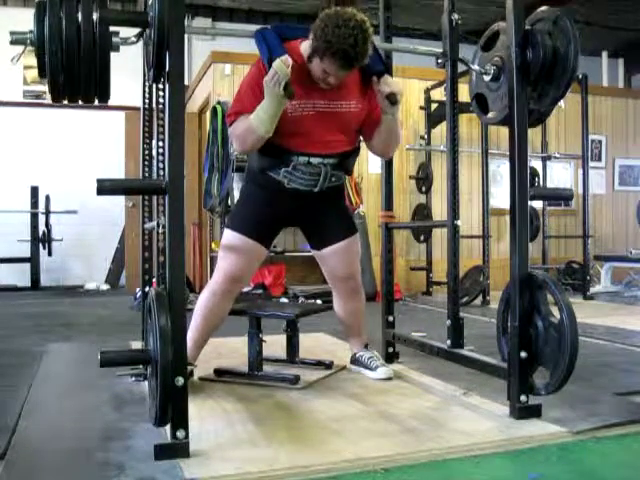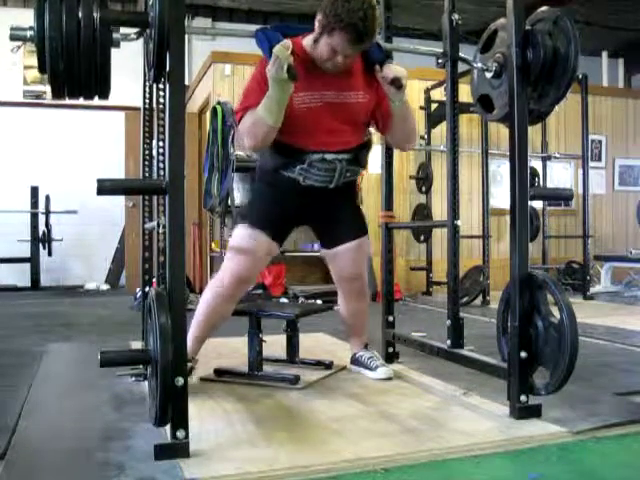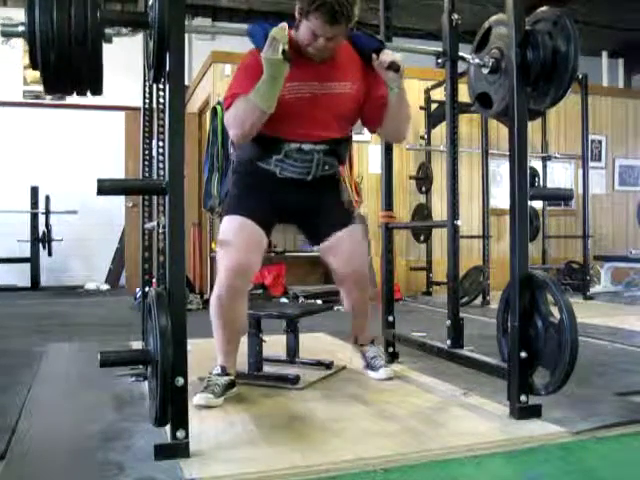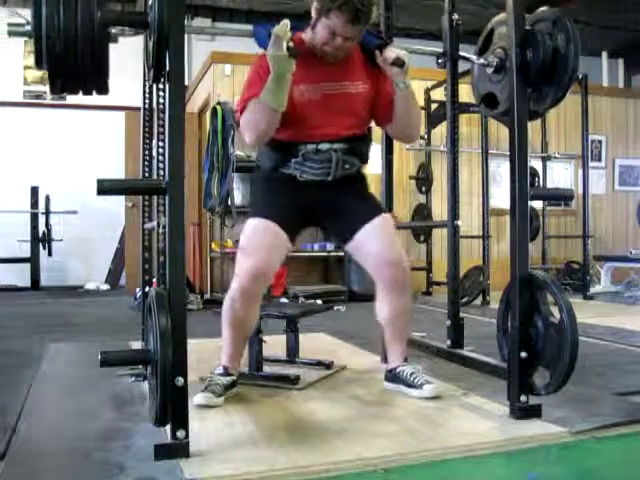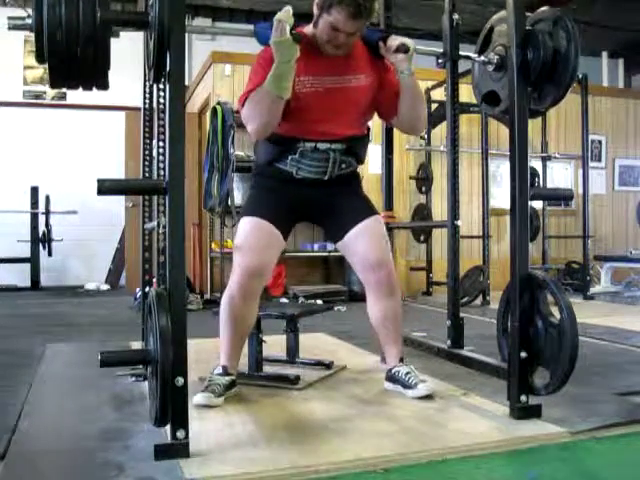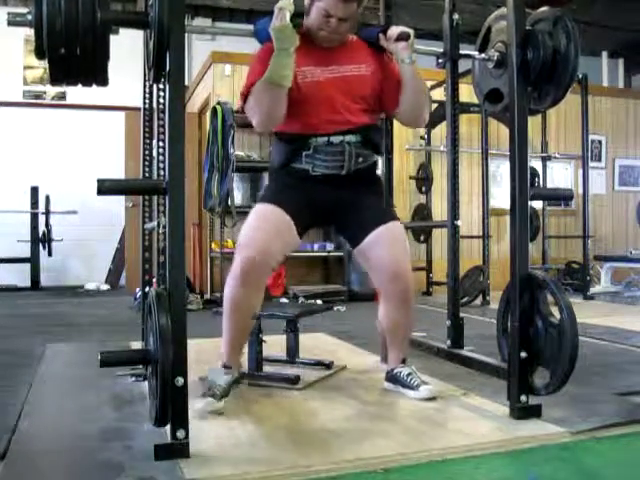
dt=0.4s
person 1, frame 1
left shoulder: (363, 82)
right shoulder: (272, 66)
left elbow: (384, 148)
right elbow: (240, 141)
left wrist: (390, 110)
right wrist: (273, 101)
left hip: (326, 194)
right hip: (269, 188)
left knee: (348, 279)
right knee: (226, 279)
left ankle: (360, 351)
right ankle: (183, 362)
person 1, frame 2
left shoulder: (371, 74)
right shoulder: (280, 62)
left elbow: (404, 141)
right elbow: (250, 140)
left wrist: (397, 97)
right wrist: (278, 89)
left hip: (338, 192)
right hip: (280, 186)
left knee: (354, 280)
right knee: (234, 277)
left ankle: (360, 352)
right ankle: (184, 356)
person 1, frame 3
left shoulder: (360, 64)
right shoulder: (263, 57)
left elbow: (395, 133)
right elbow: (237, 130)
left wrist: (394, 83)
right wrist: (272, 76)
left hip: (320, 184)
right hip: (260, 180)
left knee: (356, 274)
right knee: (231, 275)
left ankle: (365, 343)
right ankle: (224, 372)
person 1, frame 4
left shoulder: (370, 66)
right shoulder: (275, 60)
left elbow: (408, 133)
right elbow: (253, 135)
left wrist: (399, 80)
right wrist: (280, 74)
left hip: (346, 184)
right hip: (284, 184)
left knee: (395, 267)
right knee: (249, 277)
left ankle: (397, 366)
right ankle: (227, 373)
person 1, frame 5
left shoulder: (373, 60)
right shoulder: (277, 53)
left elbow: (414, 125)
right elbow: (257, 126)
left wrist: (404, 68)
right wrist: (285, 61)
left hip: (341, 182)
right hip: (280, 179)
left knee: (381, 271)
right knee: (246, 274)
left ankle: (395, 367)
right ankle: (225, 373)
person 1, frame 6
left shoulder: (373, 55)
right shoulder: (277, 51)
left elbow: (416, 116)
right elbow: (263, 119)
left wrist: (405, 58)
right wrist: (283, 50)
left hip: (359, 183)
right hip: (295, 180)
left knee: (398, 279)
right knee: (249, 260)
left ankle: (397, 368)
right ankle: (228, 367)
